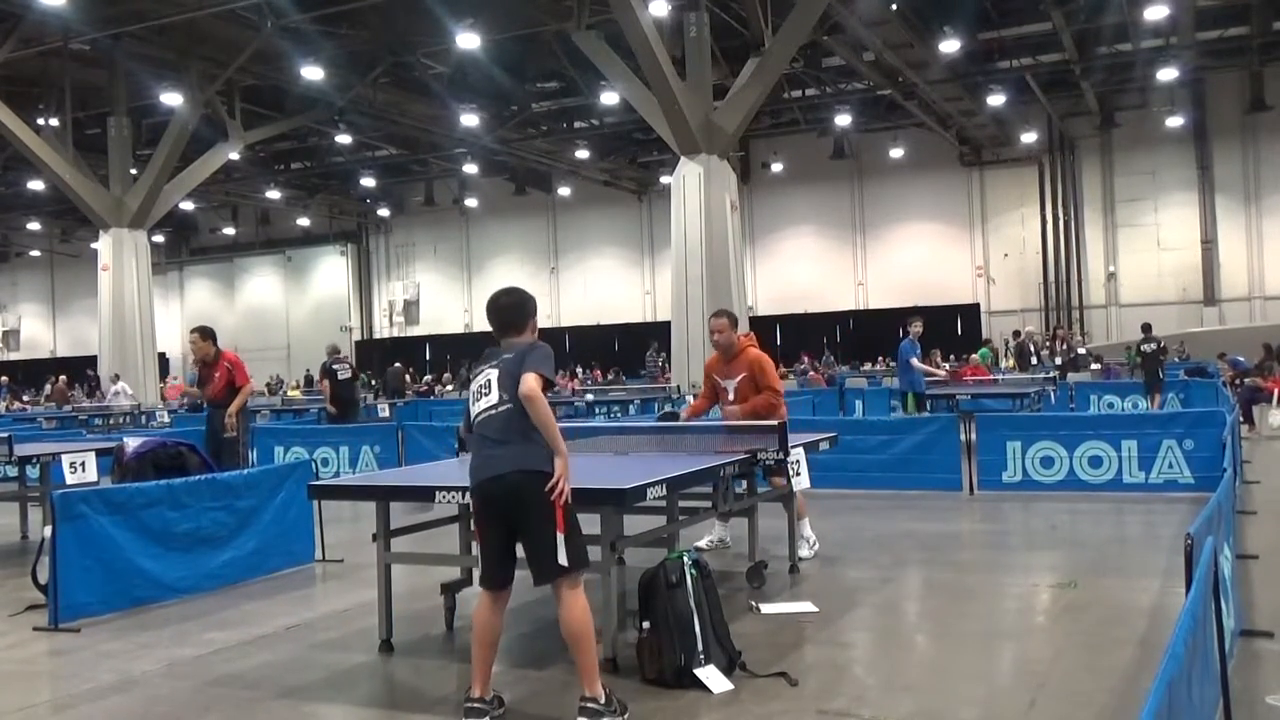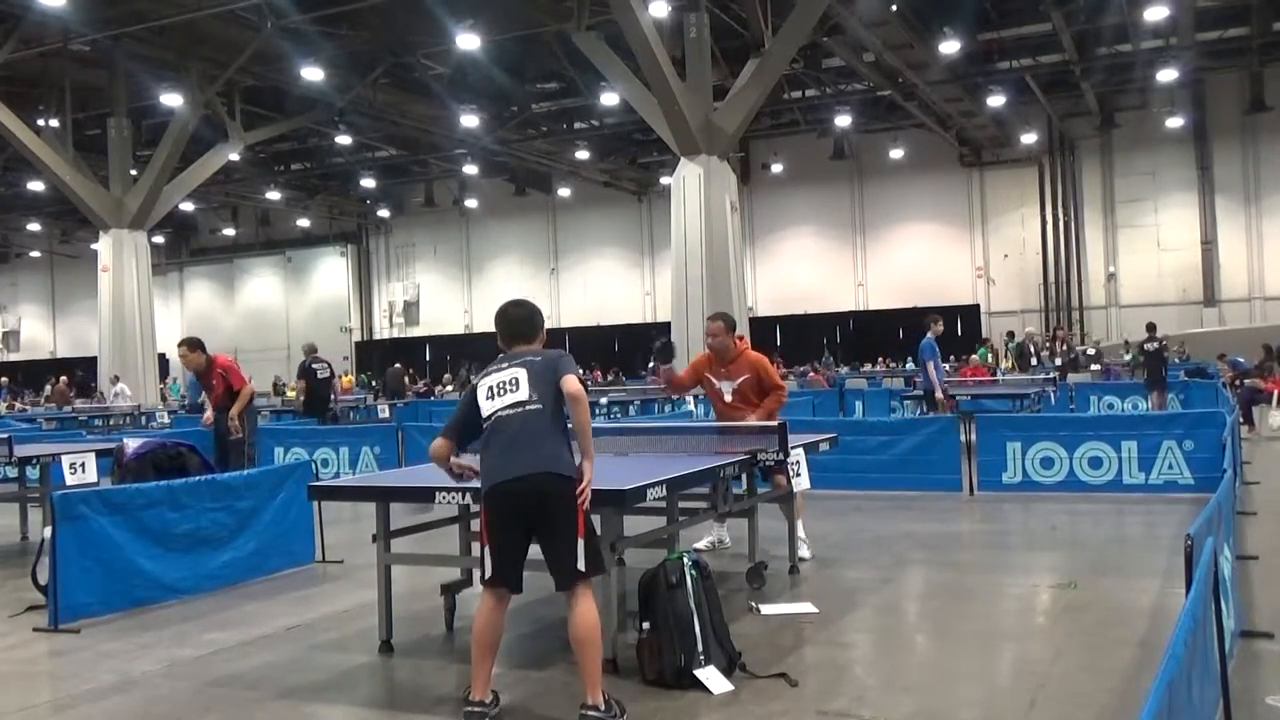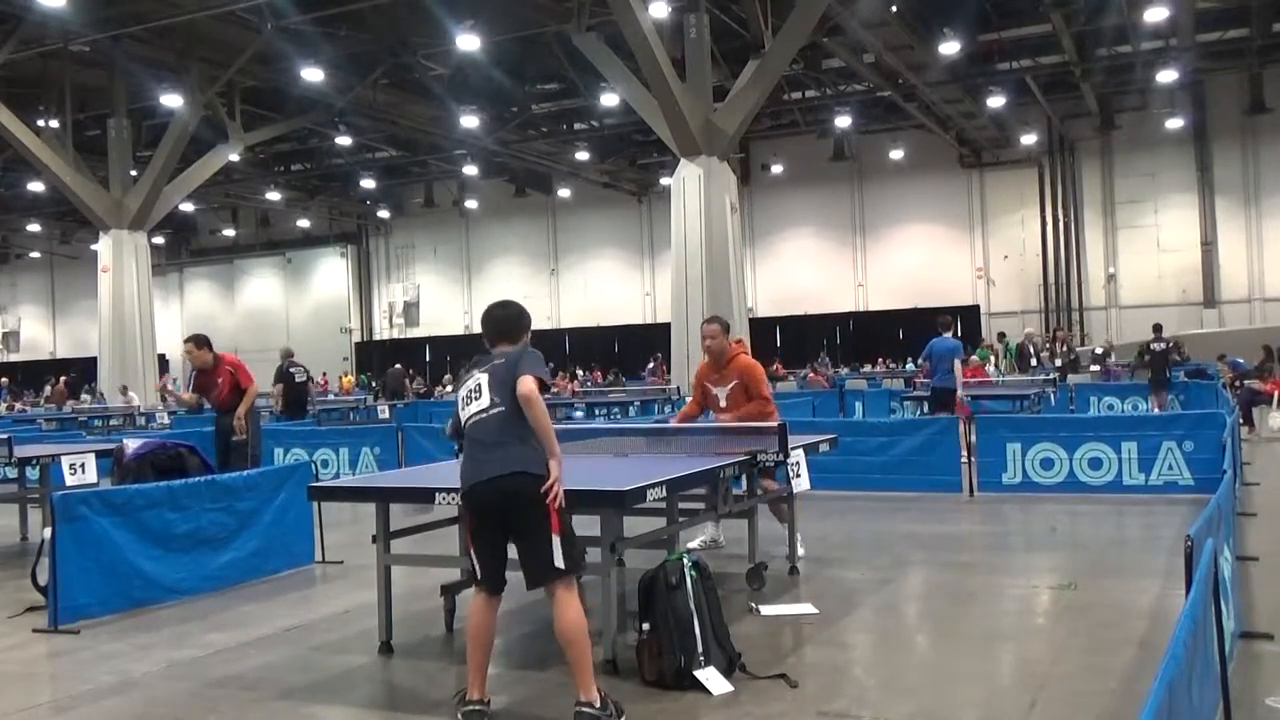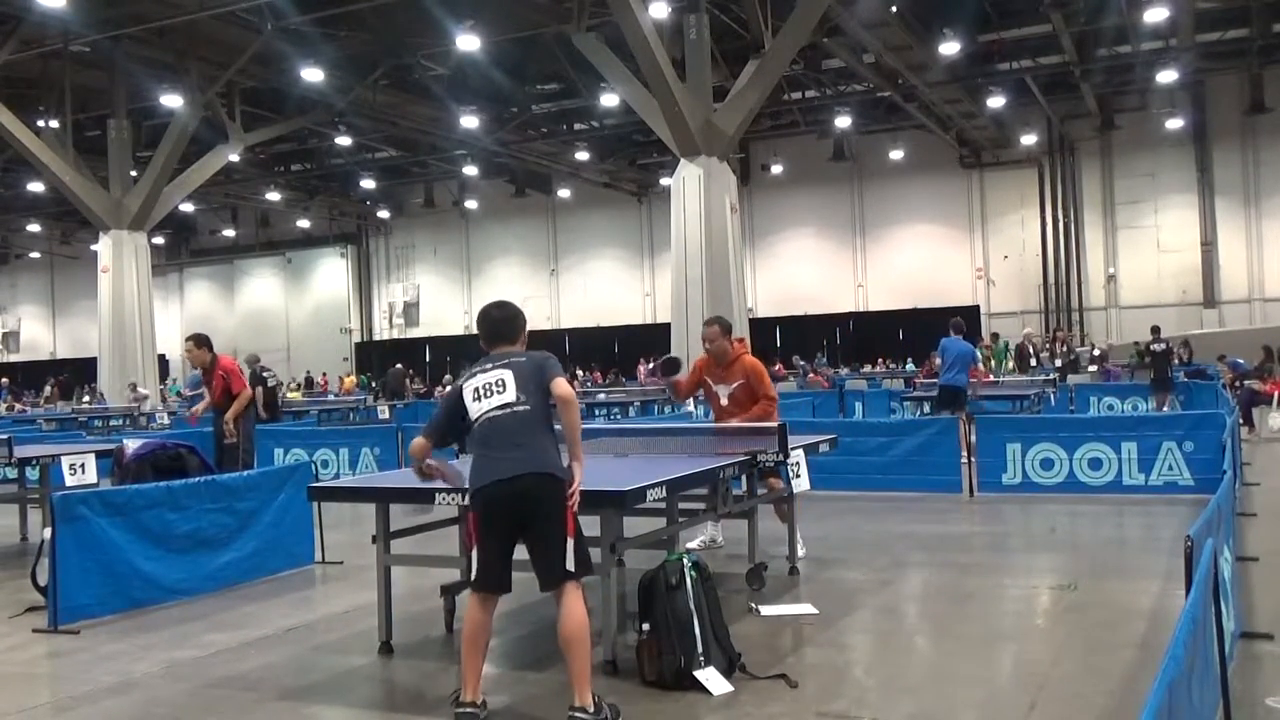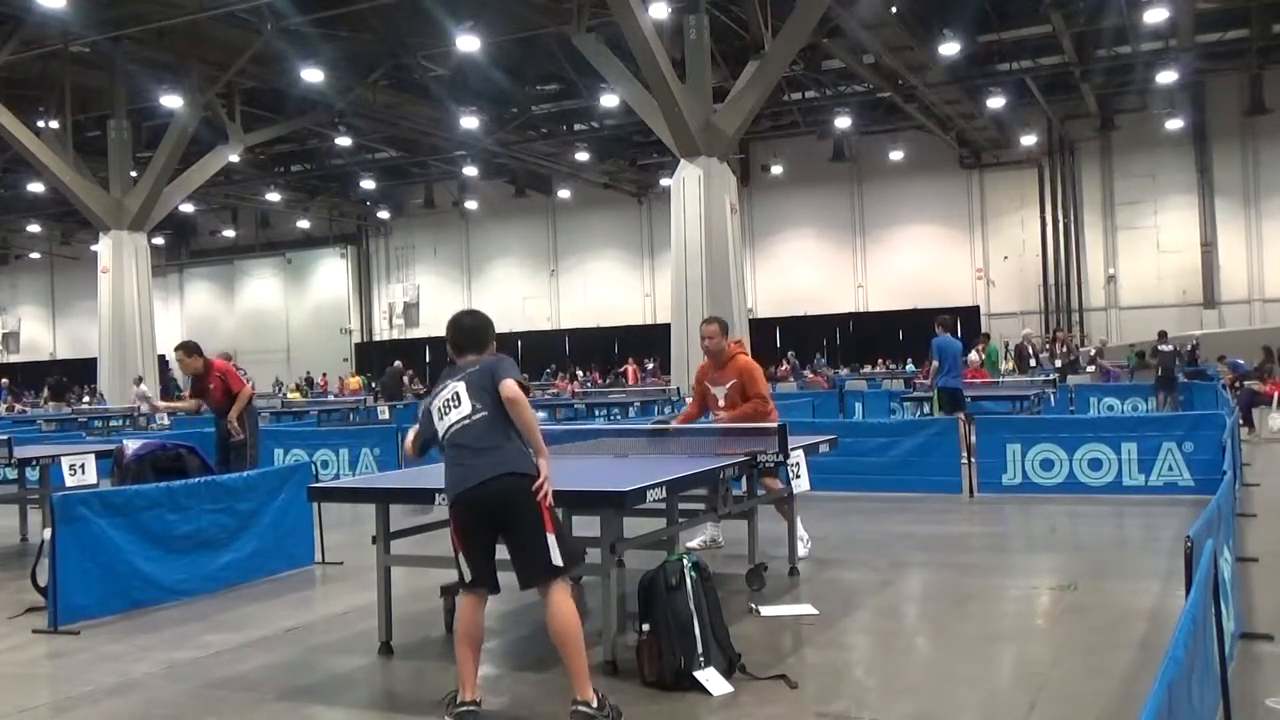
dt=0.4s
person 1, frame 1
left shoulder: (480, 371)
right shoulder: (536, 351)
left elbow: (467, 431)
right elbow: (529, 390)
right wrist: (561, 453)
left hip: (484, 483)
right hip: (531, 476)
left knee: (493, 589)
right knee: (567, 583)
person 1, frame 2
left shoulder: (483, 380)
right shoulder: (555, 359)
left elbow: (439, 450)
right elbow: (574, 392)
left wrist: (456, 468)
right wrist: (588, 458)
left hip: (500, 487)
right hip: (554, 480)
left knee: (496, 591)
right knee: (579, 589)
person 1, frame 3
left shoulder: (469, 378)
right shoulder: (526, 356)
left elbow: (455, 430)
right elbow: (527, 392)
right wrist: (554, 457)
left hip: (476, 487)
right hip: (525, 479)
left knee: (487, 591)
right knee: (561, 586)
person 1, frame 4
left shoulder: (466, 382)
right shoulder: (539, 360)
left elbow: (418, 448)
right elbow: (565, 395)
left wrist: (424, 468)
right wrist: (578, 461)
left hip: (488, 488)
right hip: (541, 479)
left knee: (483, 592)
right knee: (568, 588)
person 1, frame 5
left shoulder: (437, 394)
right shoulder: (497, 364)
left elbow: (412, 449)
right elbow: (512, 395)
left wrist: (415, 429)
right wrist: (543, 456)
left hip: (464, 493)
right hip: (513, 481)
left knee: (473, 590)
right knee: (554, 585)
person 2, frame 1
left shoulder: (756, 358)
right shoulder: (712, 364)
left elbow: (774, 396)
right elbow: (706, 398)
left wrist: (742, 409)
right wrist: (688, 415)
left knee: (780, 482)
left ankle: (806, 536)
right ankle: (720, 534)
person 2, frame 2
left shoulder: (755, 361)
right shoulder: (702, 362)
left elbow: (779, 391)
right elbow: (679, 387)
left wrist: (760, 415)
right wrist: (670, 376)
left knee: (780, 481)
left ankle: (799, 538)
right ankle: (719, 536)
person 2, frame 3
left shoulder: (747, 366)
right shoulder: (703, 370)
left elbow: (763, 404)
right elbow: (696, 404)
left wrist: (733, 417)
right wrist: (679, 420)
left knee: (767, 484)
left ankle: (793, 537)
right ankle: (713, 533)
person 2, frame 4
left shoulder: (751, 365)
right shoulder: (702, 365)
left elbow: (769, 401)
right elbow: (682, 394)
left wrist: (744, 420)
right wrist: (673, 382)
left knee: (773, 483)
left ankle: (794, 538)
right ankle: (713, 534)
person 2, frame 5
left shoulder: (745, 365)
right shoulder: (703, 369)
left elbow: (761, 403)
right elbow: (697, 404)
left wrist: (732, 416)
right wrist: (680, 420)
left knee: (771, 483)
left ankle: (800, 536)
right ankle: (713, 534)
